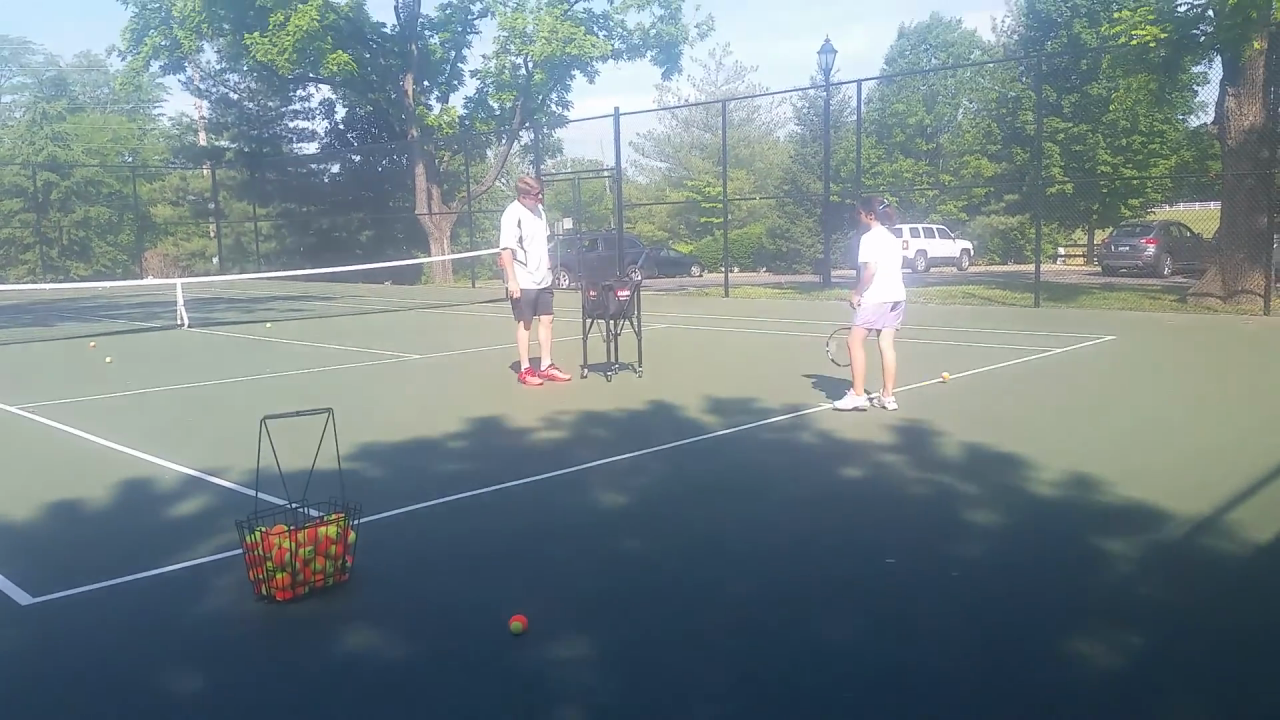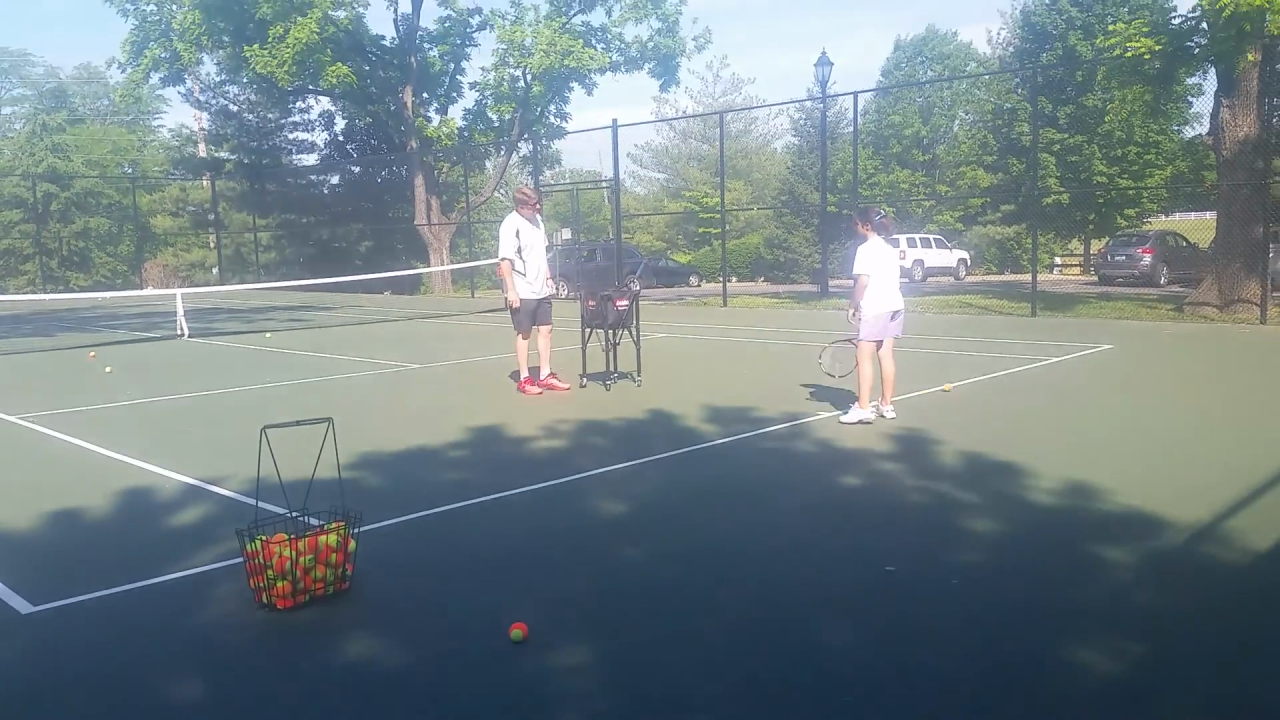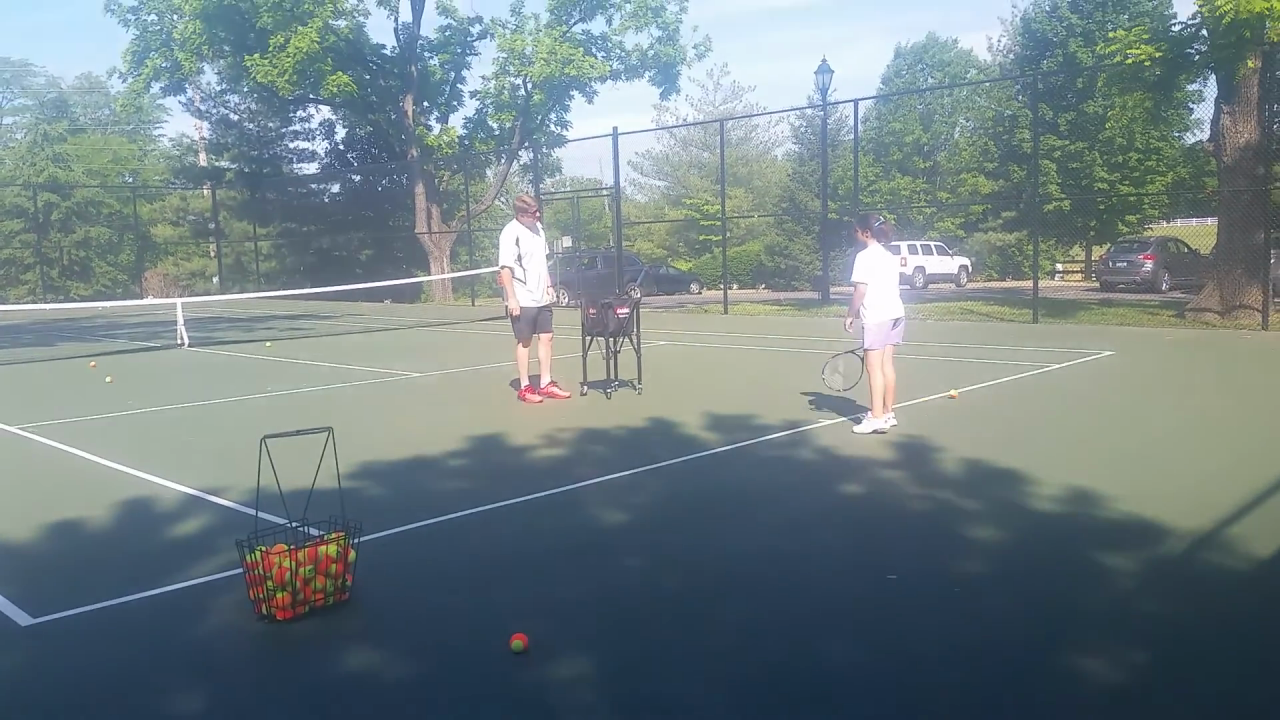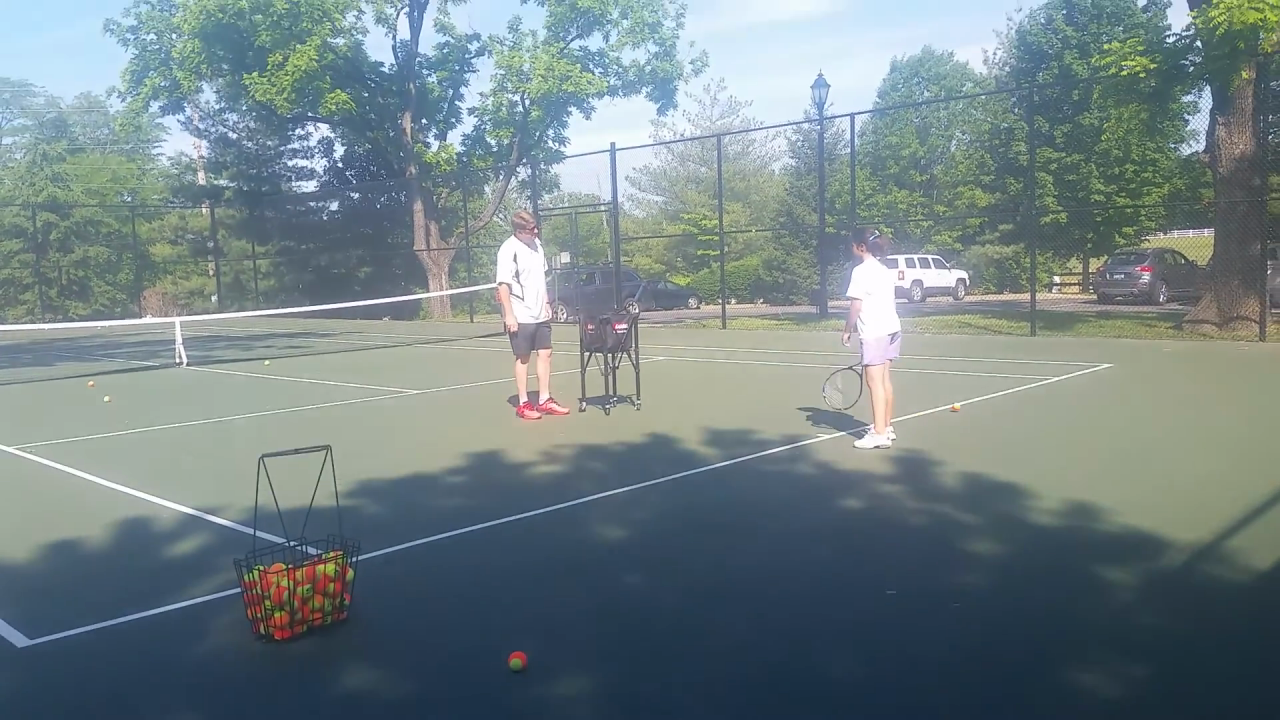
dt=0.1s
person 1, frame 1
left shoulder: (869, 238)
right shoulder: (893, 239)
left elbow: (870, 270)
left wrist: (857, 293)
left hip: (876, 298)
right hip: (896, 296)
left knee: (855, 342)
right knee: (887, 346)
left ankle: (857, 395)
right ankle: (887, 396)
person 1, frame 2
left shoulder: (865, 248)
right shoulder: (890, 249)
left elbow: (862, 282)
left wrist: (852, 306)
left hip: (875, 308)
right hip: (894, 305)
left knee: (864, 357)
right knee: (885, 355)
left ankle: (863, 408)
right ankle: (886, 405)
person 1, frame 3
left shoulder: (864, 256)
right shoulder: (890, 256)
left elbow: (860, 291)
right elbow: (895, 287)
left wrist: (850, 315)
left hip: (876, 316)
right hip: (895, 313)
left knee: (873, 367)
right knee: (886, 364)
left ankle: (877, 418)
right ankle: (888, 413)
person 1, frame 4
left shoulder: (861, 270)
right shoulder: (885, 270)
left elbow: (856, 306)
left wrist: (847, 330)
left hip: (874, 331)
right hip: (891, 328)
left knee: (874, 382)
right knee: (884, 379)
left ankle: (879, 433)
right ankle: (886, 427)
person 2, frame 1
left shoulder: (538, 209)
right shoulder: (512, 215)
right elbow: (506, 249)
left wrist: (547, 268)
right wrist: (512, 280)
left hip: (542, 279)
right hip: (523, 282)
left knee: (547, 320)
right knee: (525, 323)
left ankle: (546, 367)
right ankle: (525, 370)
person 2, frame 2
left shoulder: (537, 219)
right shoulder: (511, 225)
right elbow: (505, 260)
left wrist: (548, 277)
right wrist: (511, 290)
left hip: (541, 289)
right hip: (522, 291)
left knee: (545, 329)
right knee: (524, 333)
left ankle: (545, 376)
right ankle: (524, 379)
person 2, frame 3
left shoulder: (537, 227)
right shoulder: (511, 233)
right elbow: (505, 268)
left wrist: (549, 286)
right wrist: (511, 298)
left hip: (541, 297)
right hip: (523, 300)
left knee: (546, 337)
right knee: (525, 341)
left ankle: (546, 384)
right ankle: (525, 387)
person 2, frame 4
left shoulder: (536, 243)
right shoulder: (509, 250)
right elbow: (503, 284)
left wrist: (546, 302)
right wrist: (509, 314)
left hip: (539, 313)
right hip: (521, 316)
left knee: (545, 353)
right knee: (523, 357)
left ankle: (545, 400)
right ankle: (523, 404)
